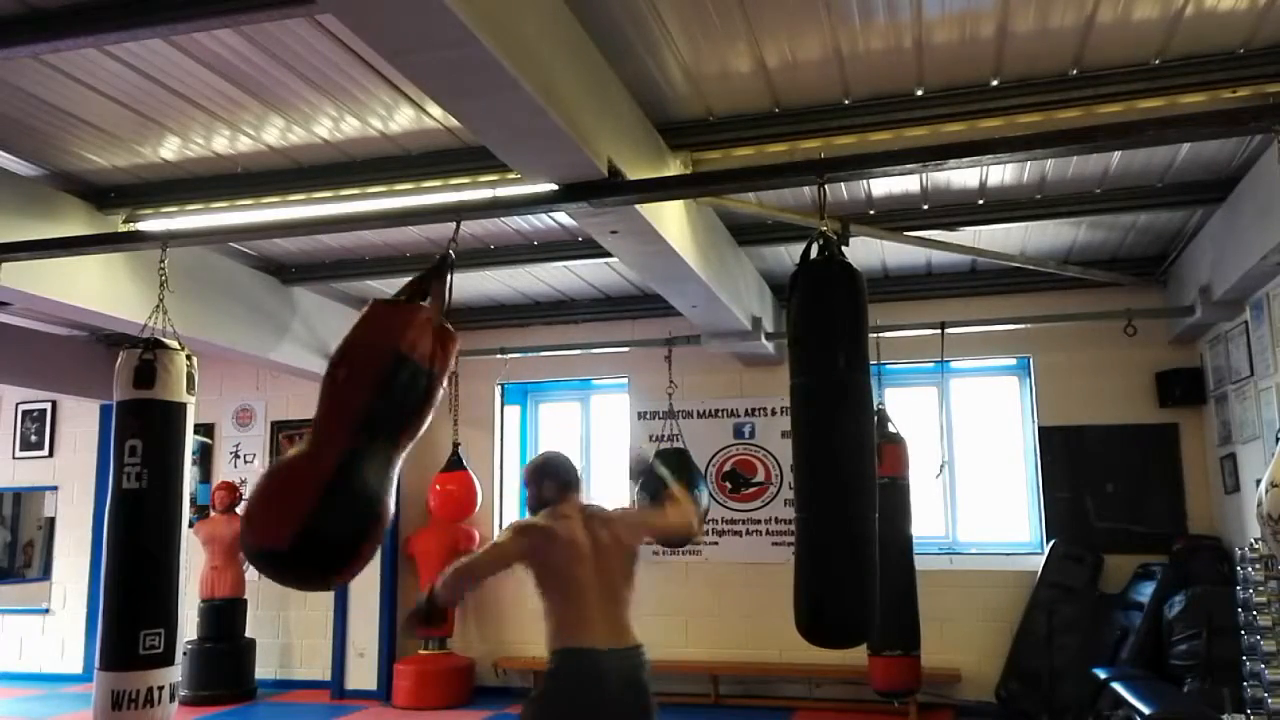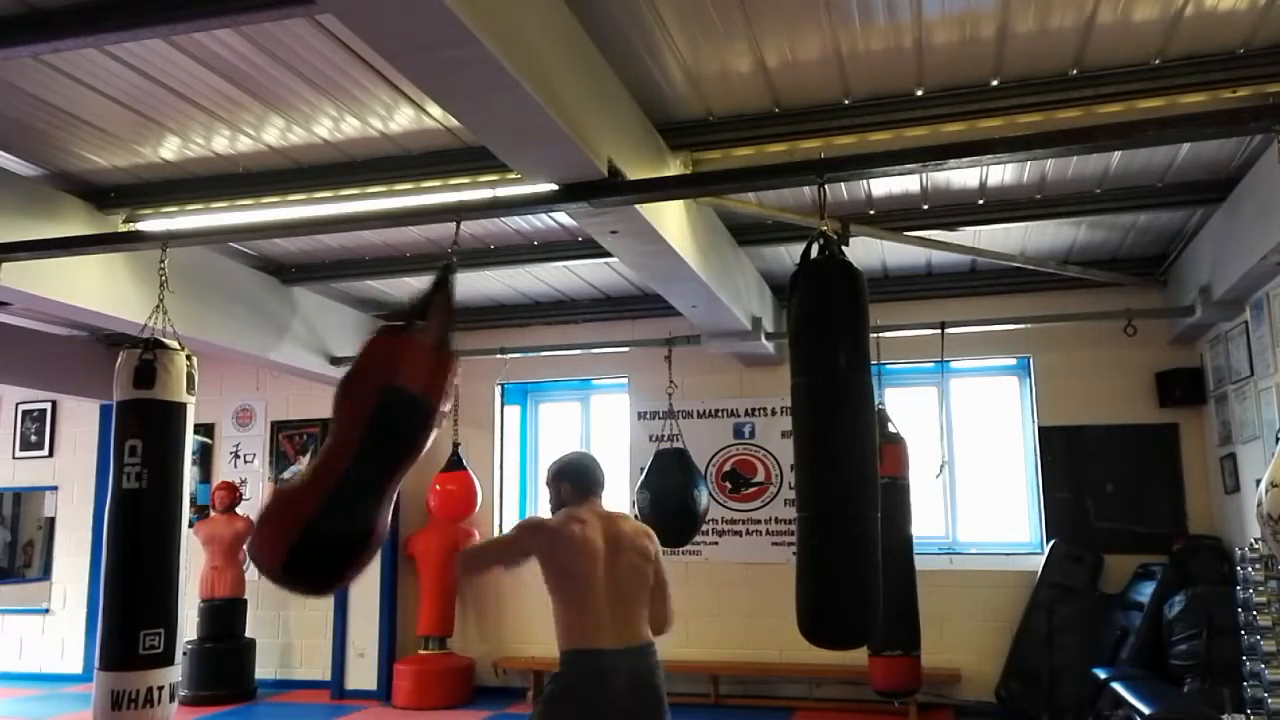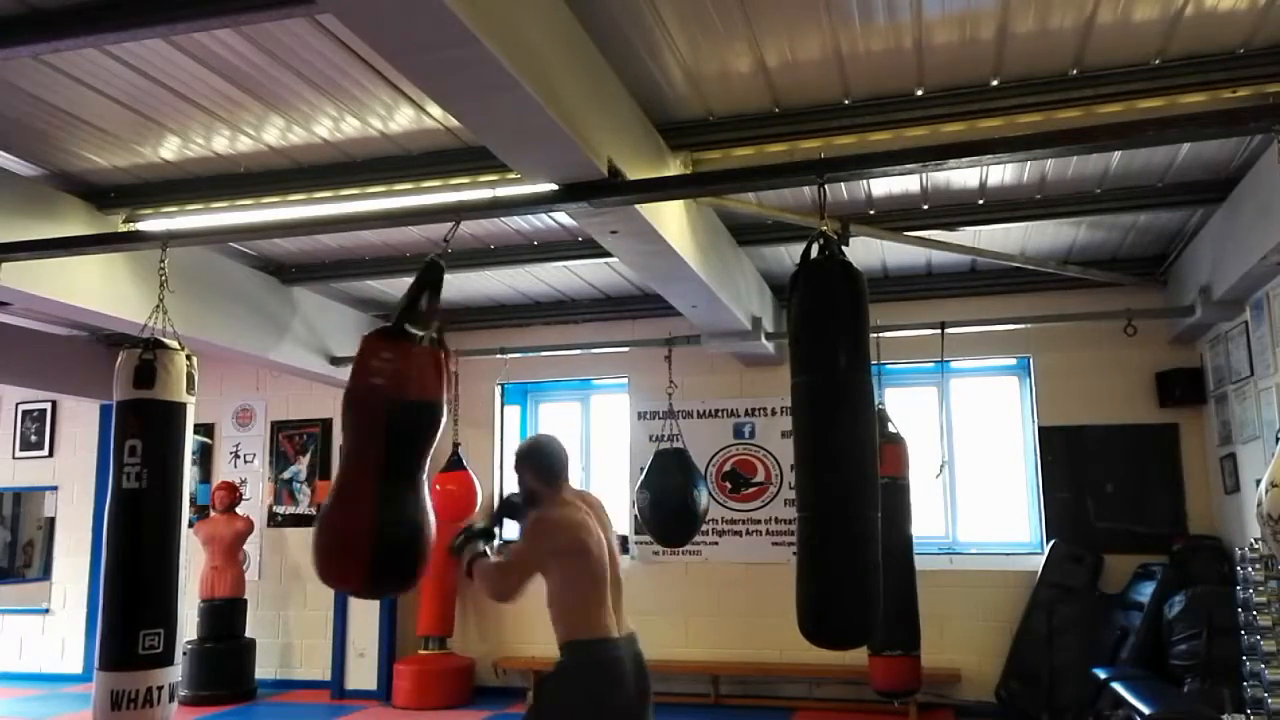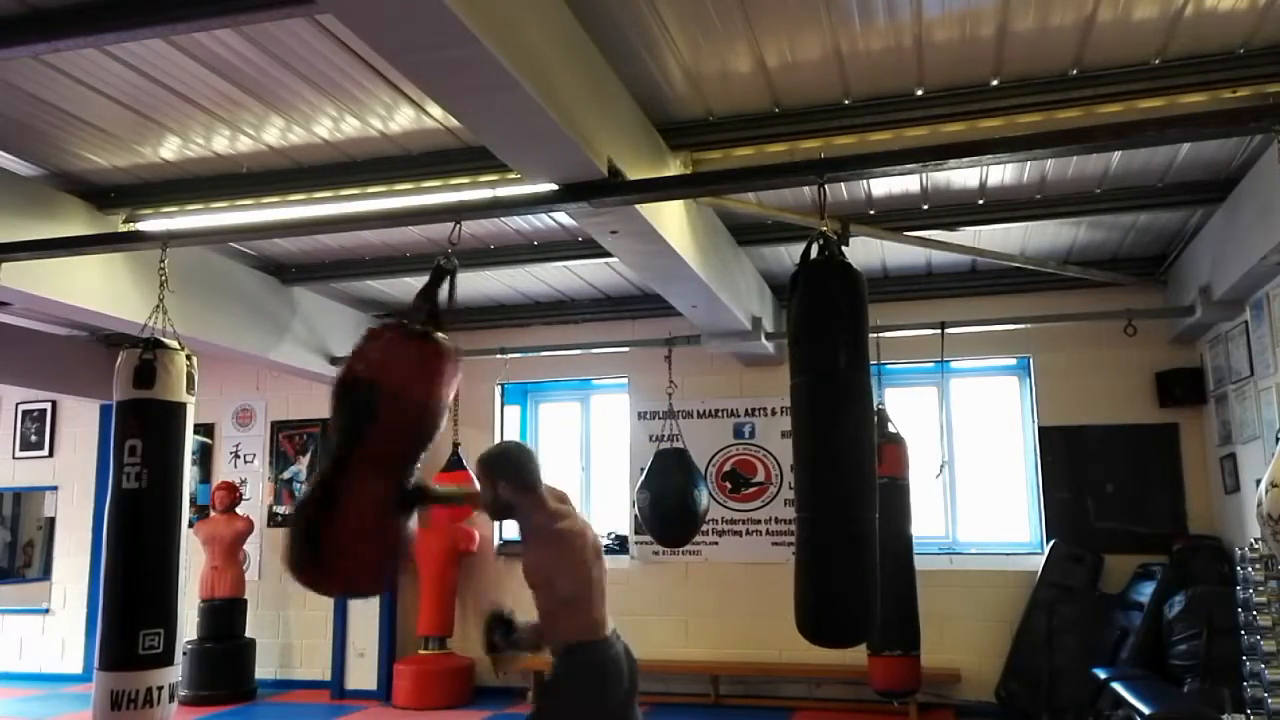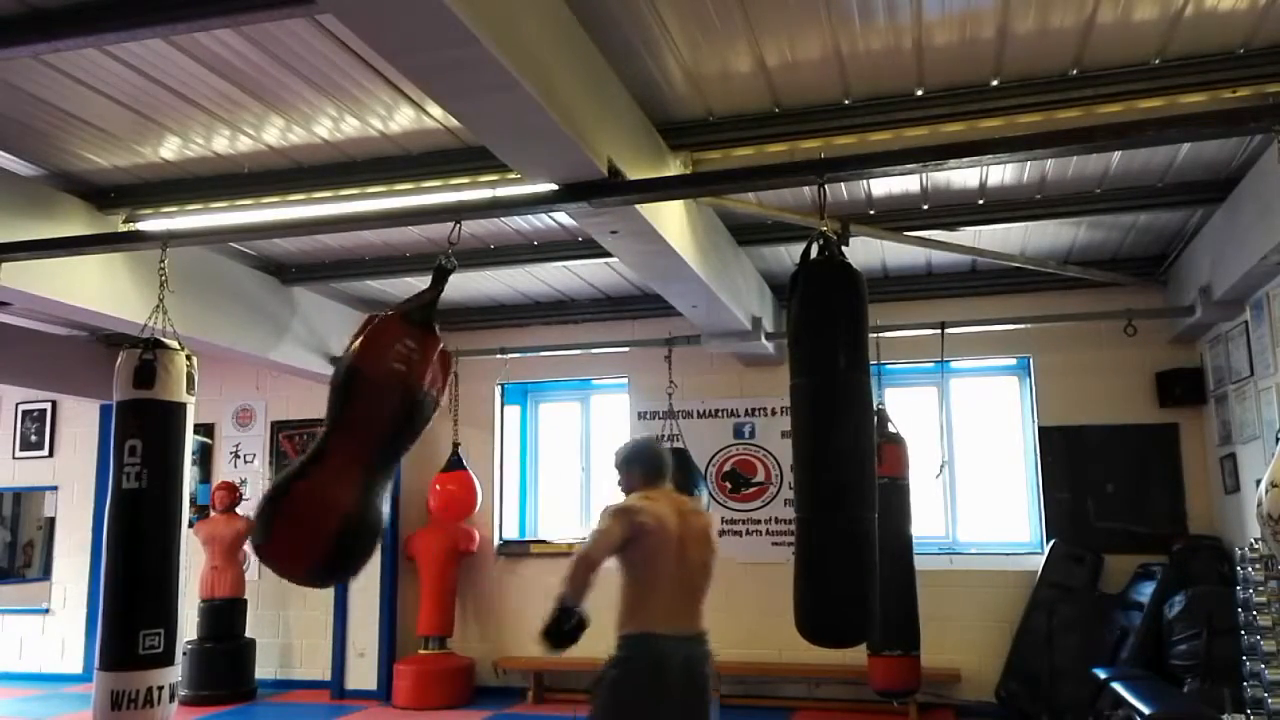
dt=0.5s
person 1, frame 1
left shoulder: (535, 532)
right shoulder: (624, 523)
left elbow: (466, 574)
right elbow: (688, 521)
left wrist: (432, 604)
right wrist: (668, 485)
left hip: (579, 674)
right hip: (631, 670)
person 1, frame 2
left shoulder: (544, 531)
right shoulder: (642, 537)
left elbow: (468, 562)
right elbow: (661, 621)
left hip: (583, 676)
right hip: (641, 673)
person 1, frame 3
left shoulder: (550, 522)
right shoulder: (589, 504)
left elbow: (501, 587)
left wrist: (474, 553)
left hip: (590, 665)
right hip: (627, 657)
person 1, frame 4
left shoulder: (559, 536)
right shoulder: (551, 499)
left elbow: (585, 621)
left wrist: (520, 636)
left hip: (587, 667)
right hip: (614, 660)
person 1, frame 5
left shoulder: (628, 512)
right shoulder: (703, 519)
left elbow: (587, 561)
left wrist: (566, 610)
left hip: (643, 656)
right hip: (694, 653)
